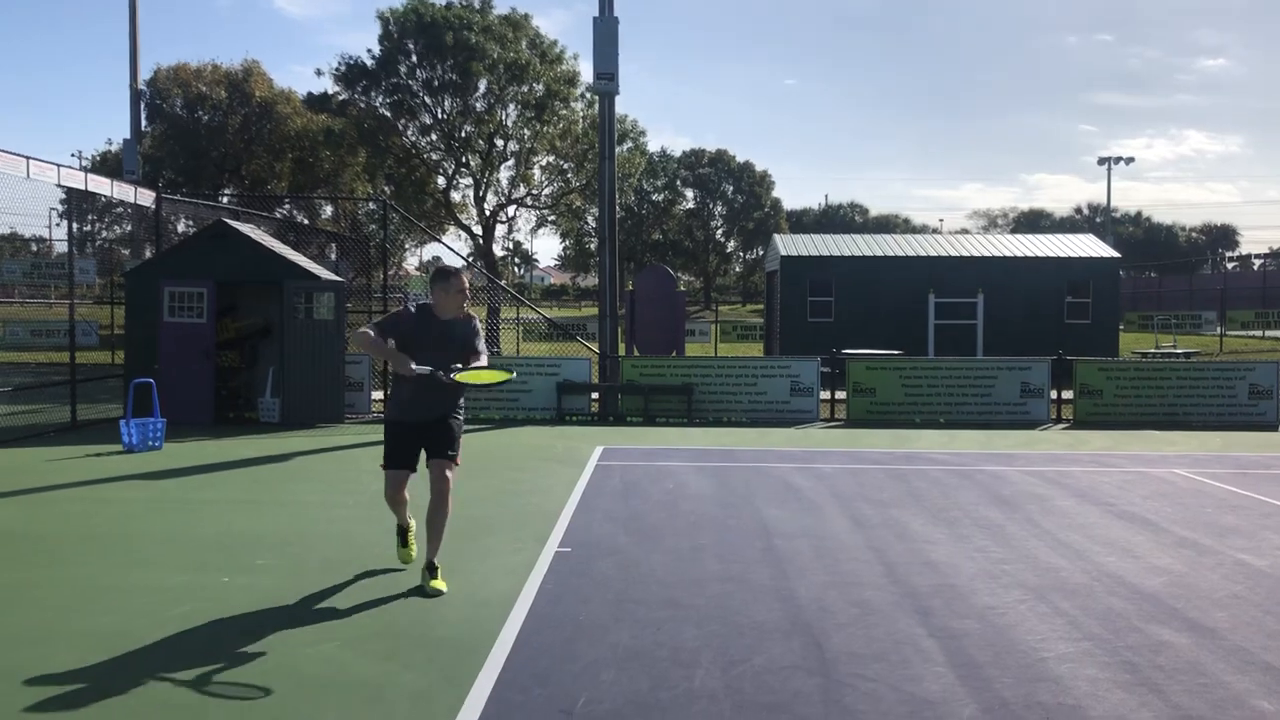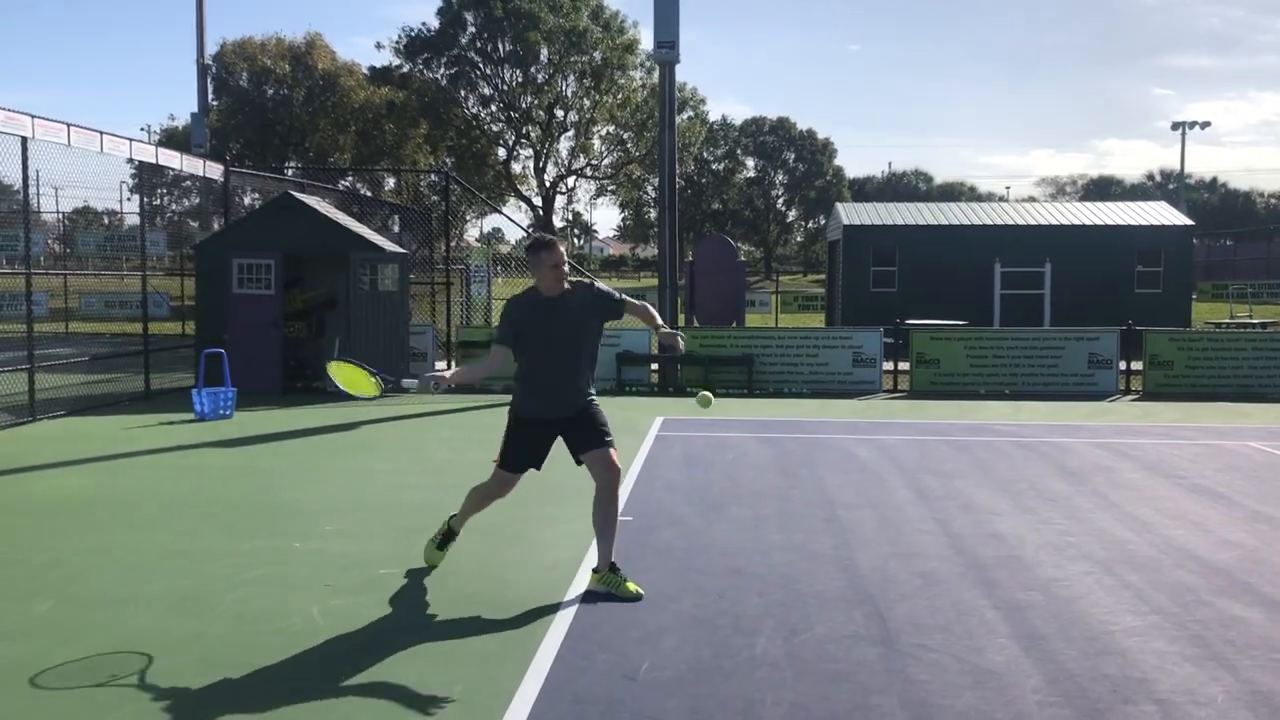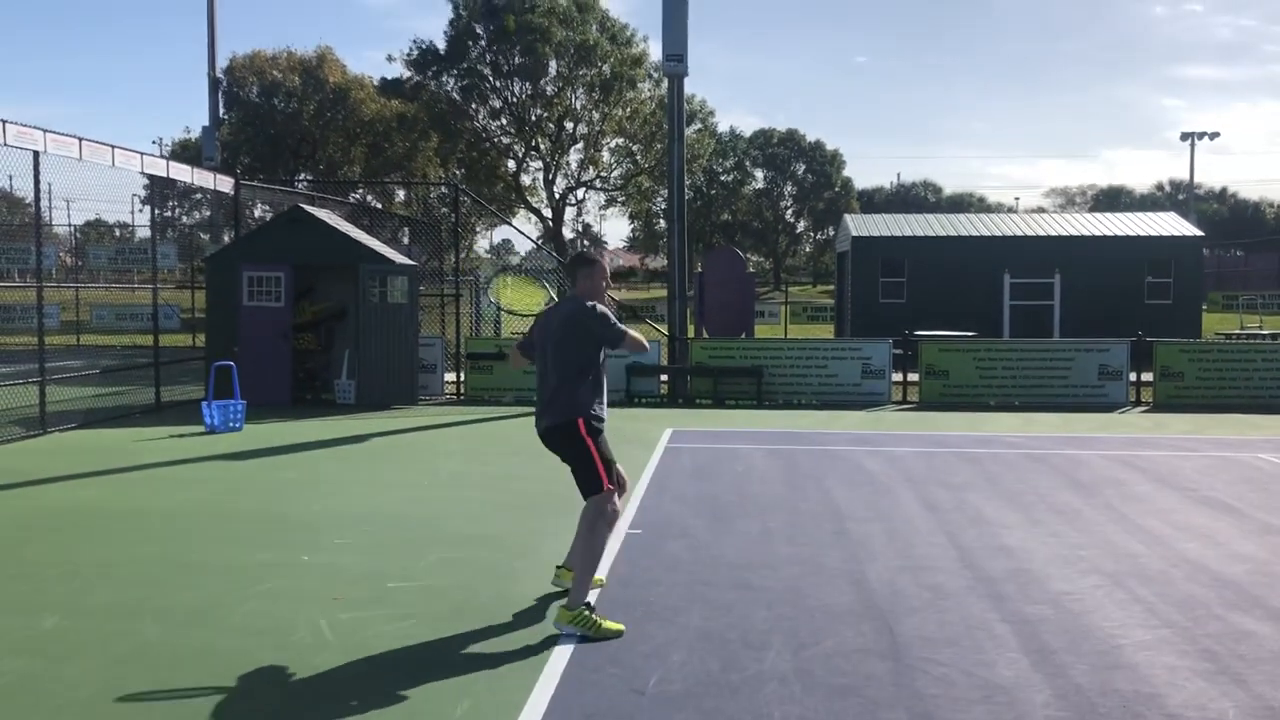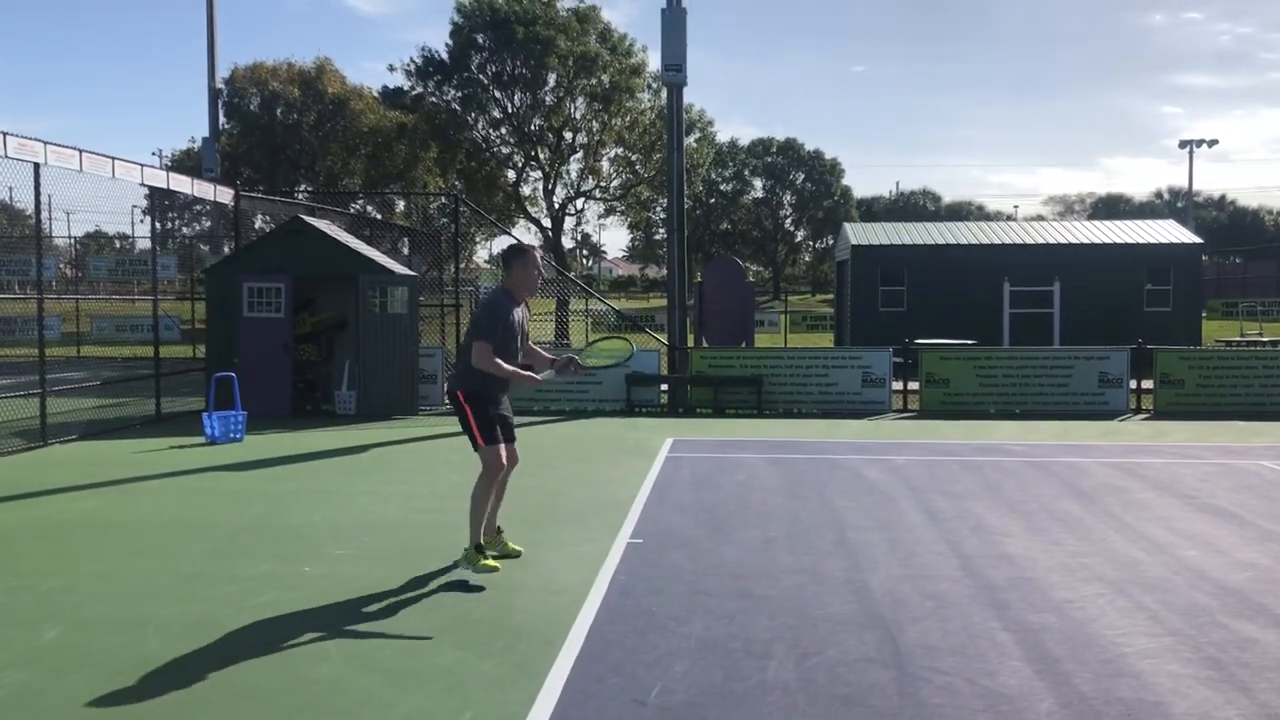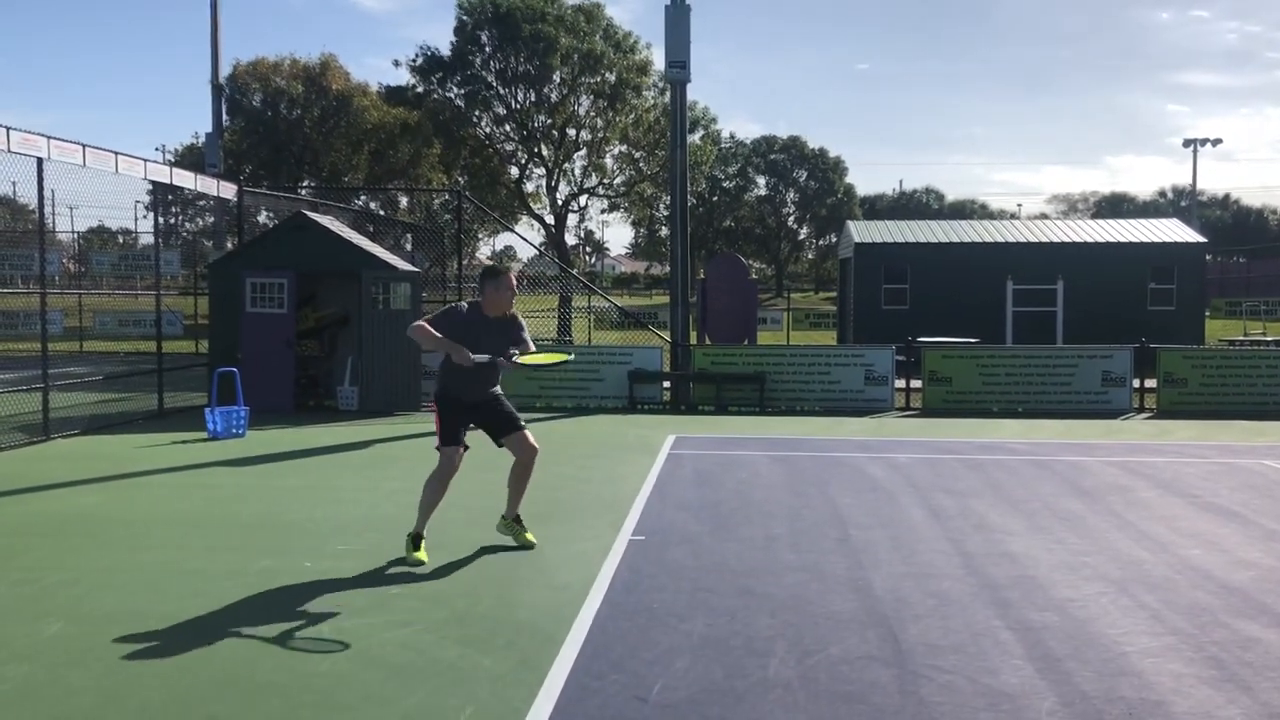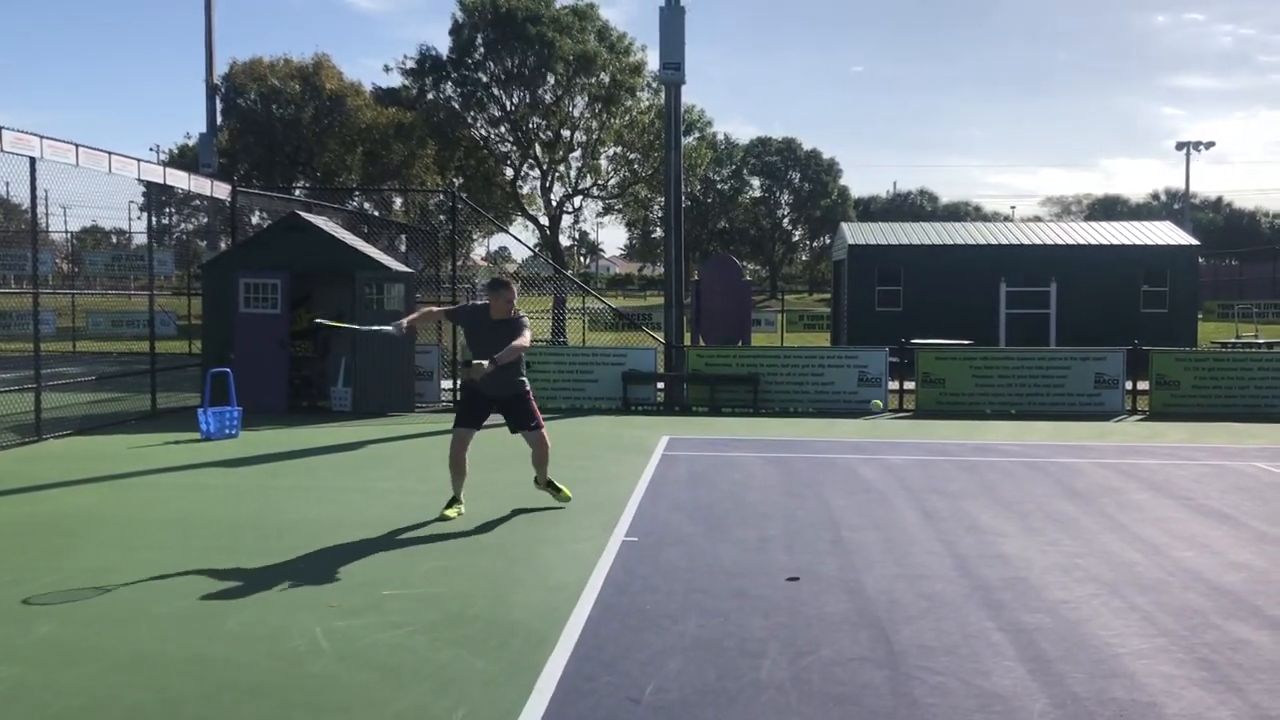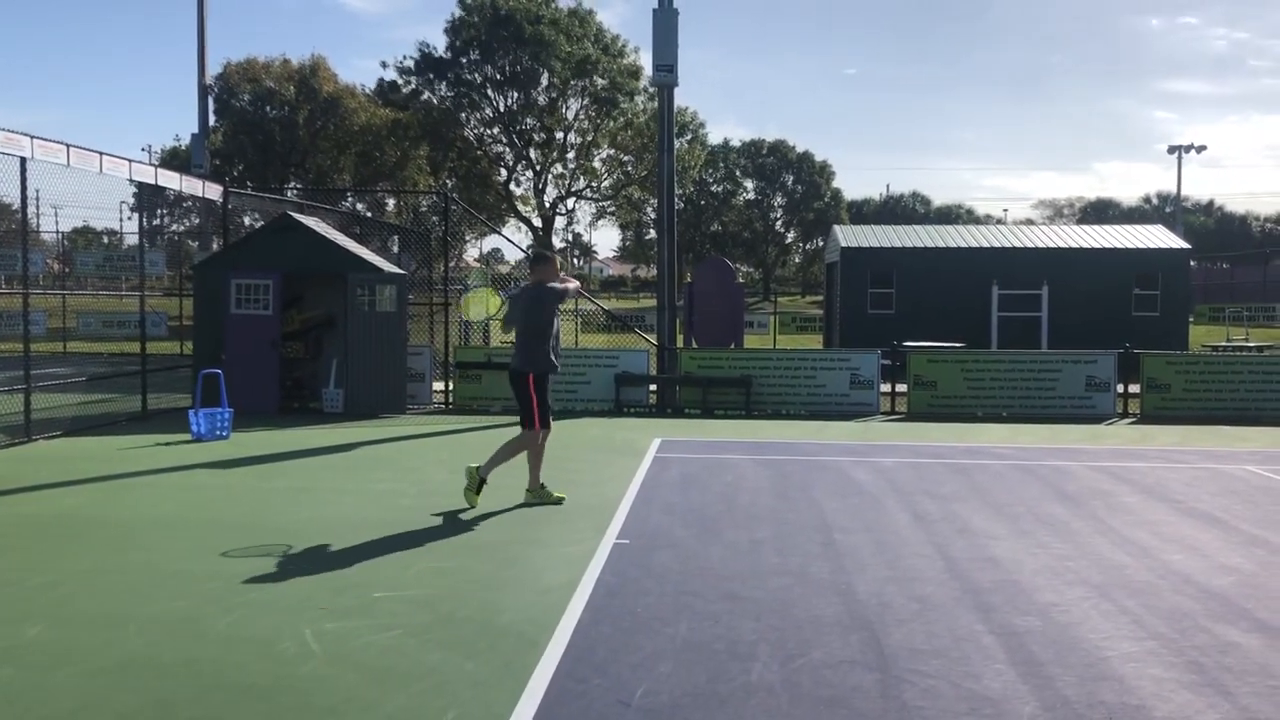
dt=0.7s
person 1, frame 1
left shoulder: (470, 323)
right shoulder: (410, 316)
left elbow: (480, 364)
right elbow: (360, 336)
right wrist: (394, 358)
left hip: (445, 415)
right hip: (404, 414)
left knee: (441, 480)
right knee: (394, 487)
left ankle: (431, 567)
right ankle: (405, 524)
person 1, frame 2
left shoulder: (588, 294)
right shoulder: (519, 309)
left elbow: (637, 306)
right elbow: (494, 362)
left wrist: (661, 329)
right wrist: (454, 375)
left hip: (580, 404)
right hip: (532, 409)
left knee: (609, 473)
right knee: (500, 484)
left ankle: (604, 571)
right ankle: (454, 527)
person 1, frame 3
left shoulder: (548, 317)
right shoulder: (590, 313)
left elbow: (516, 358)
right elbow: (639, 344)
right wrist: (616, 335)
left hip: (554, 423)
right hip: (575, 423)
left knee: (618, 484)
right knee: (601, 510)
left ankle: (572, 568)
right ankle: (574, 609)
person 1, frame 4
left shoulder: (520, 306)
right shoulder: (496, 305)
left elbow: (523, 349)
right elbow: (480, 358)
left wrist: (555, 361)
right wrist: (521, 376)
left hip: (495, 392)
right hip: (470, 391)
left knee: (508, 461)
right knee: (496, 464)
left ankle: (490, 533)
right ankle: (474, 550)
person 1, frame 5
left shoulder: (513, 320)
right shoulder: (460, 314)
left elbow: (531, 353)
right elbow: (415, 330)
left wrist: (519, 358)
right wrist: (451, 348)
left hip: (490, 396)
right hip: (453, 397)
left knee: (528, 450)
right knee: (449, 465)
left ankle: (511, 518)
right ankle: (416, 536)
person 1, frame 6
left shoulder: (519, 321)
right shoulder: (472, 312)
left elbow: (522, 344)
right elbow: (434, 312)
left wrist: (491, 363)
right wrist: (408, 320)
left hip: (514, 390)
right hip: (477, 389)
left knee: (541, 443)
right knee: (458, 443)
left ankle: (543, 480)
right ankle: (457, 498)
person 1, frame 7
left shoulder: (519, 295)
right shoulder: (545, 292)
left elbow: (507, 325)
right elbow: (574, 285)
right wrist: (559, 280)
left hip: (528, 371)
right hip: (530, 374)
left knee: (541, 430)
right knee: (531, 437)
left ankle: (534, 488)
right ankle: (481, 473)
